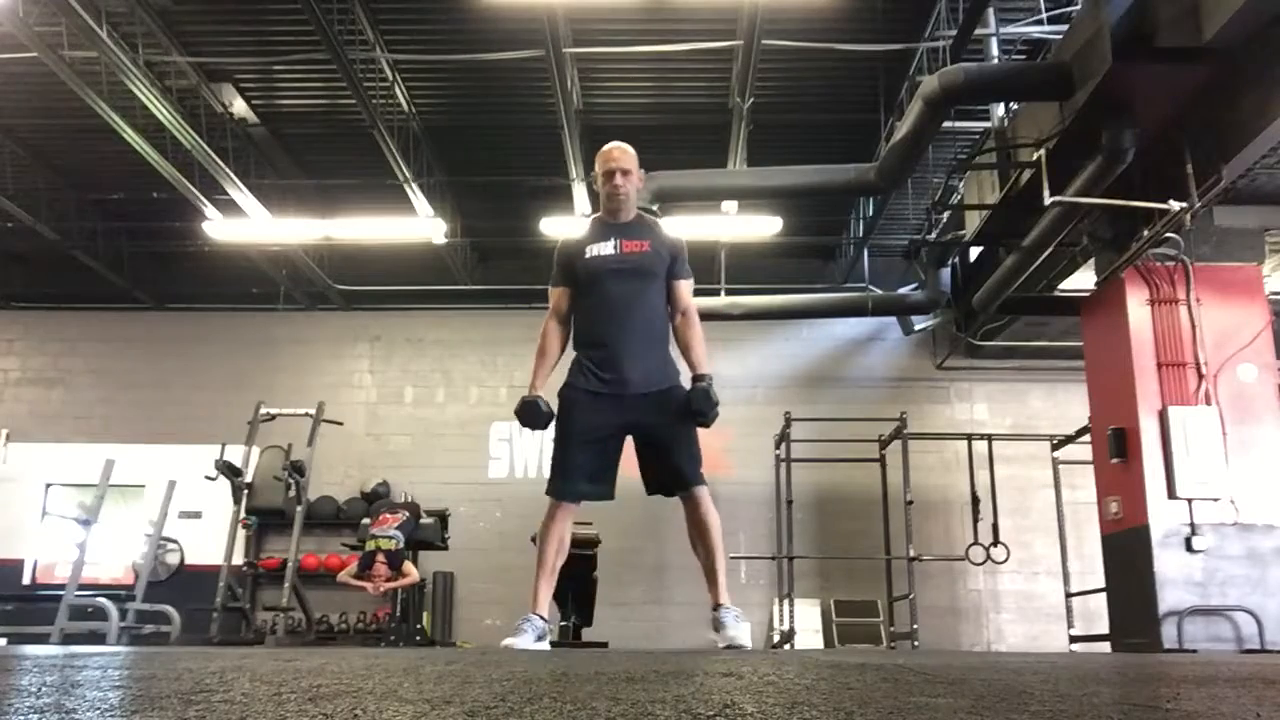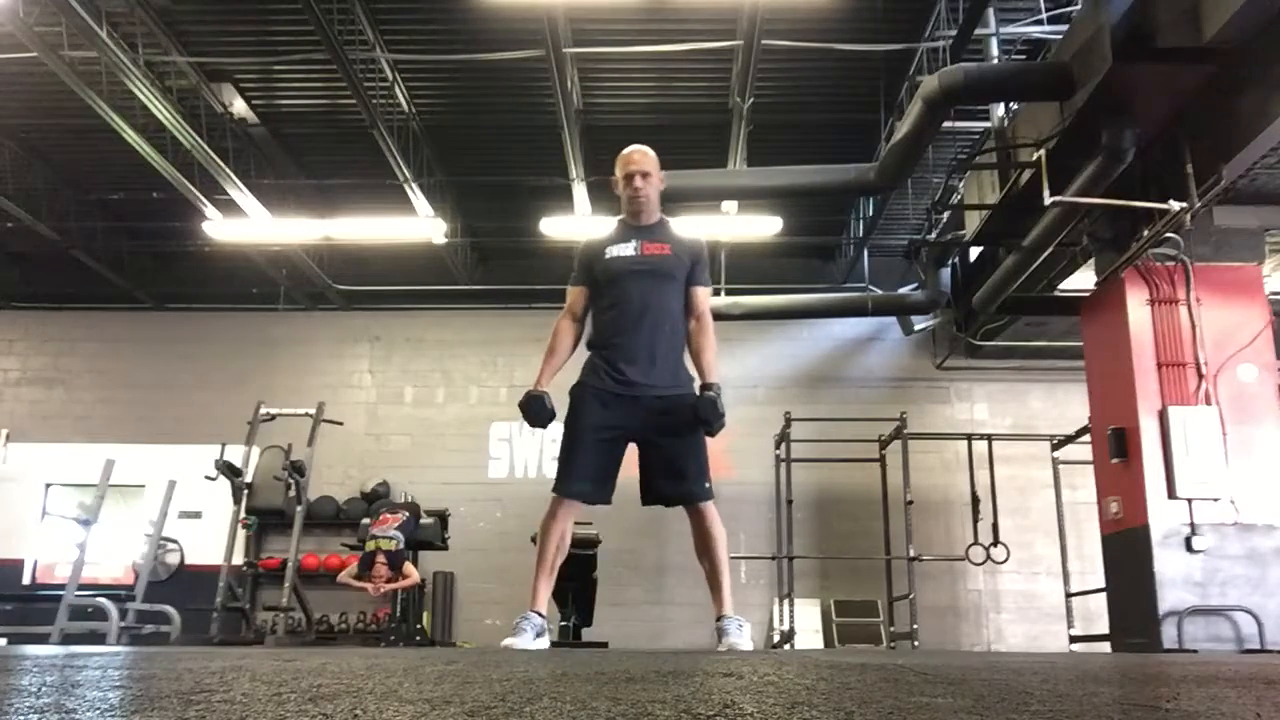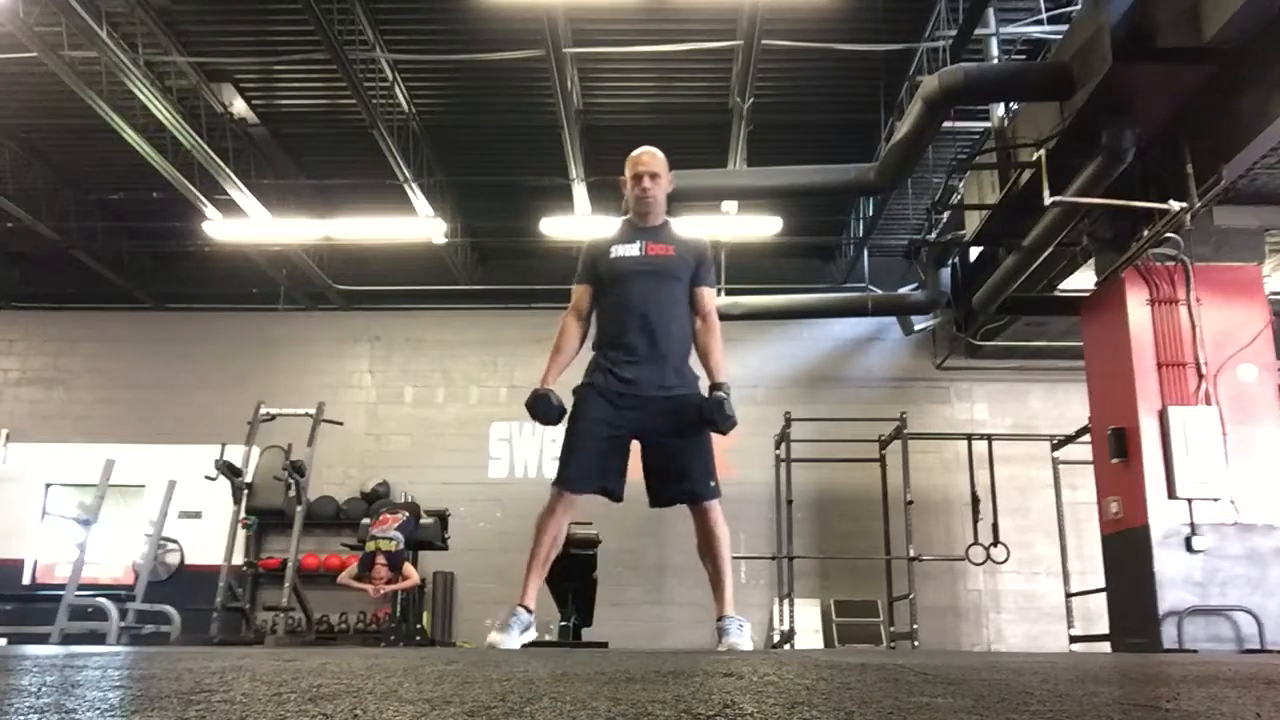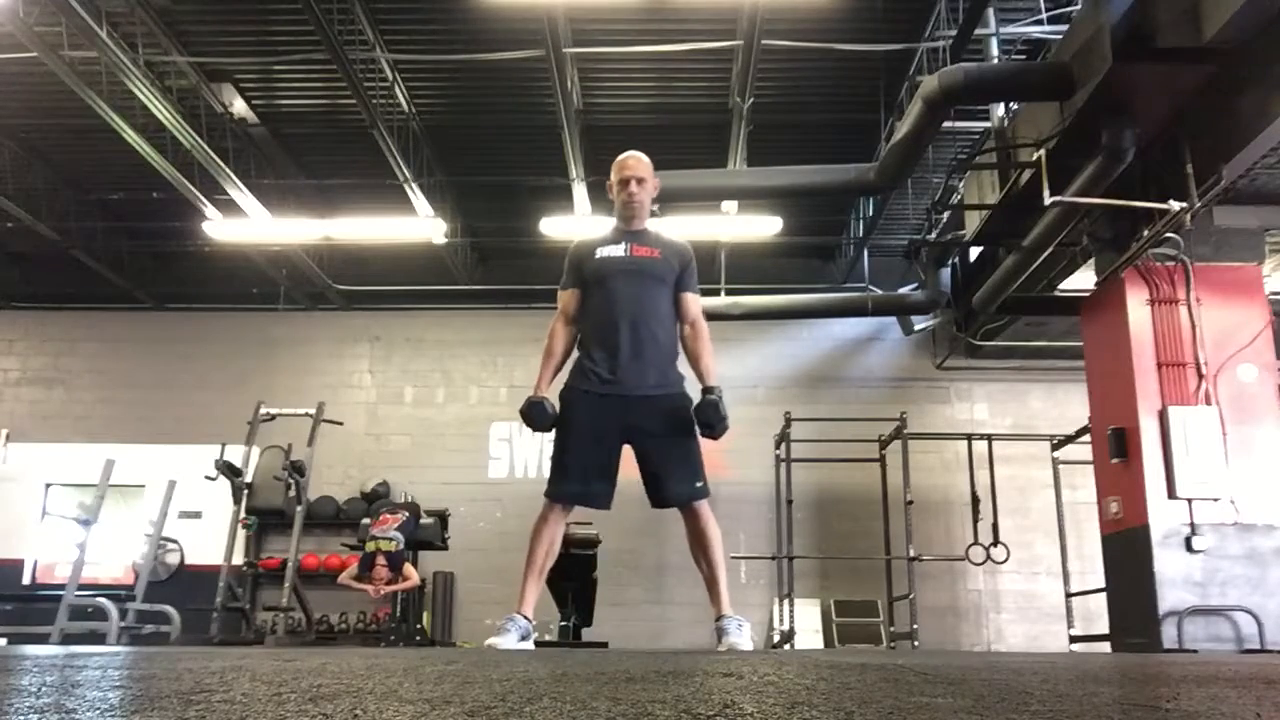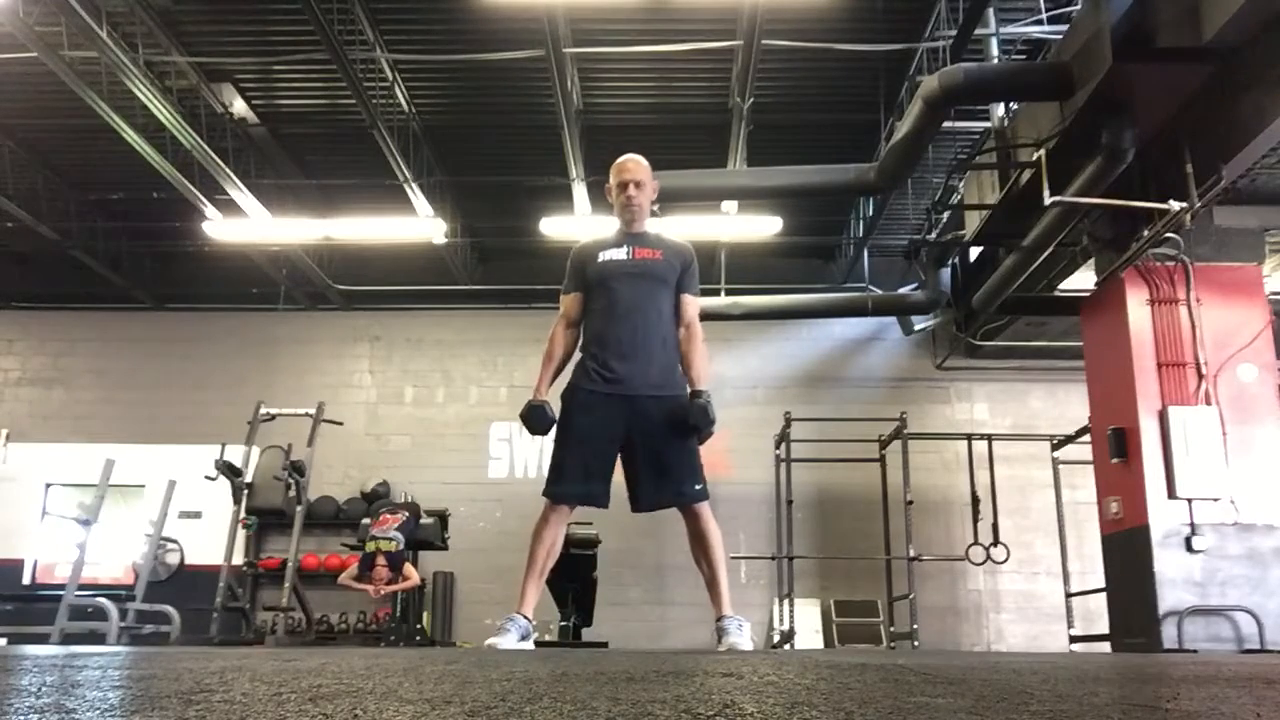
dt=0.2s
person 1, frame 1
left shoulder: (667, 243)
right shoulder: (573, 249)
left elbow: (684, 313)
right elbow: (557, 320)
left wrist: (703, 377)
right wrist: (536, 386)
left hip: (658, 388)
right hip: (590, 392)
left knee: (695, 490)
right knee: (564, 499)
left ankle: (723, 610)
right ankle: (538, 619)
person 1, frame 2
left shoulder: (689, 248)
right shoulder: (594, 250)
left elbow: (699, 320)
right elbow: (571, 319)
left wrist: (710, 385)
right wrist: (541, 383)
left hip: (670, 394)
right hip: (602, 393)
left knee: (700, 501)
right knee: (567, 498)
left ankle: (728, 619)
right ankle: (536, 618)
person 1, frame 3
left shoulder: (693, 249)
right shoulder: (599, 250)
left elbow: (706, 320)
right elbow: (576, 318)
left wrist: (719, 385)
right wrist: (546, 382)
left hip: (674, 393)
right hip: (606, 390)
left knee: (705, 501)
right knee: (565, 494)
left ankle: (728, 619)
right ankle: (523, 613)
person 1, frame 4
left shoulder: (677, 253)
right shoulder: (584, 251)
left elbow: (692, 324)
right elbow: (565, 322)
left wrist: (711, 389)
right wrist: (540, 388)
left hip: (661, 394)
right hip: (592, 393)
left knee: (695, 502)
right knee: (559, 502)
left ankle: (726, 619)
right ankle: (521, 620)
person 1, frame 5
left shoulder: (679, 254)
right shoulder: (586, 254)
left elbow: (689, 328)
right elbow: (567, 326)
left wrist: (699, 392)
right wrist: (540, 390)
left hip: (661, 395)
right hip: (593, 395)
left knee: (695, 503)
right knee: (559, 502)
left ankle: (727, 619)
right ankle: (521, 620)
